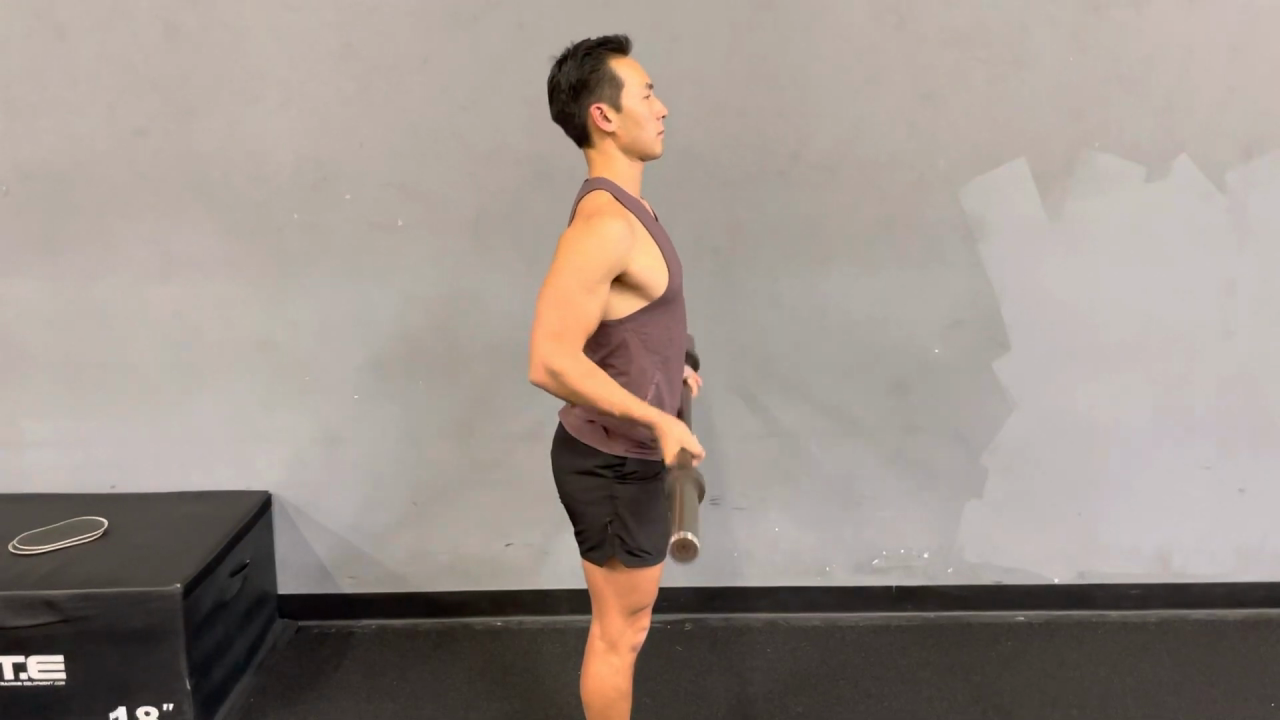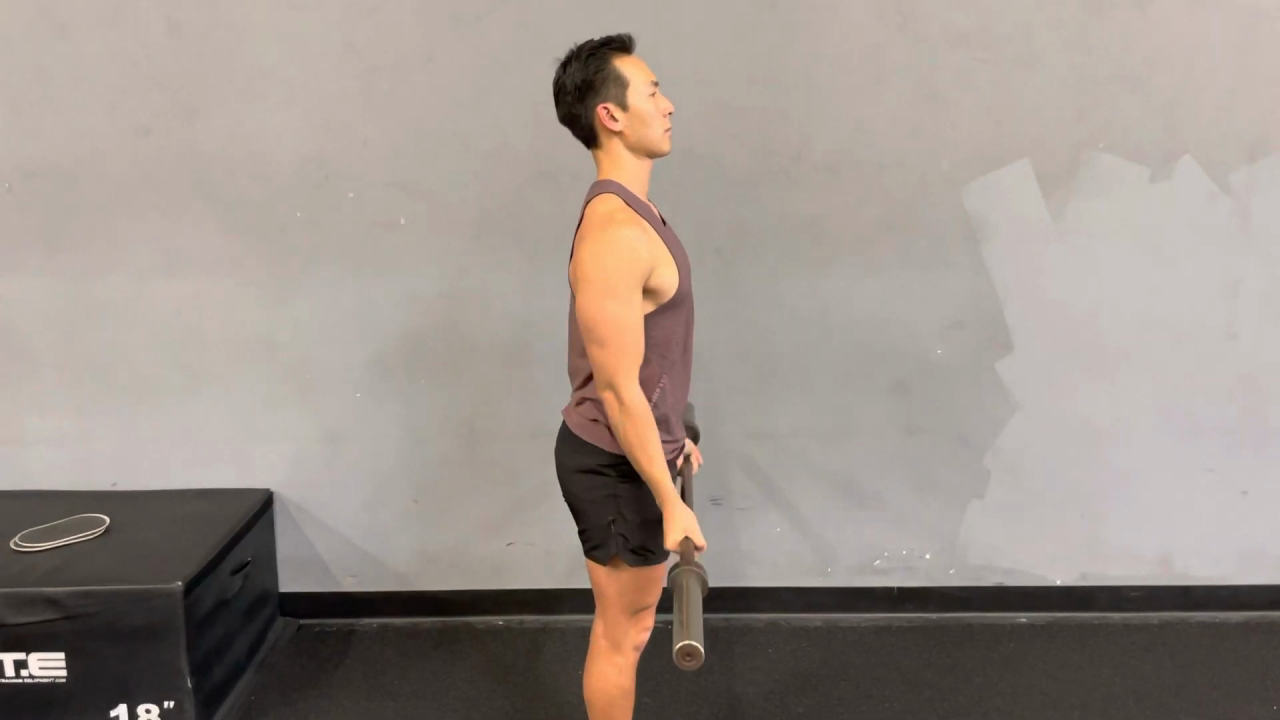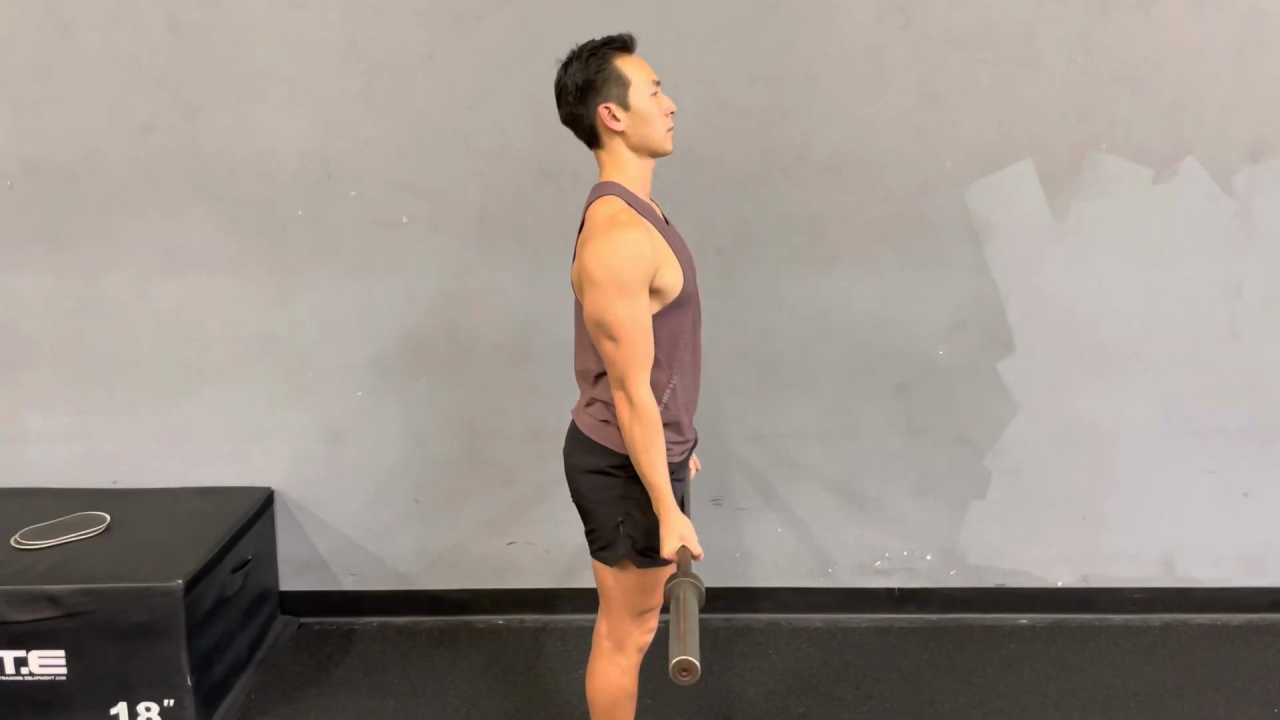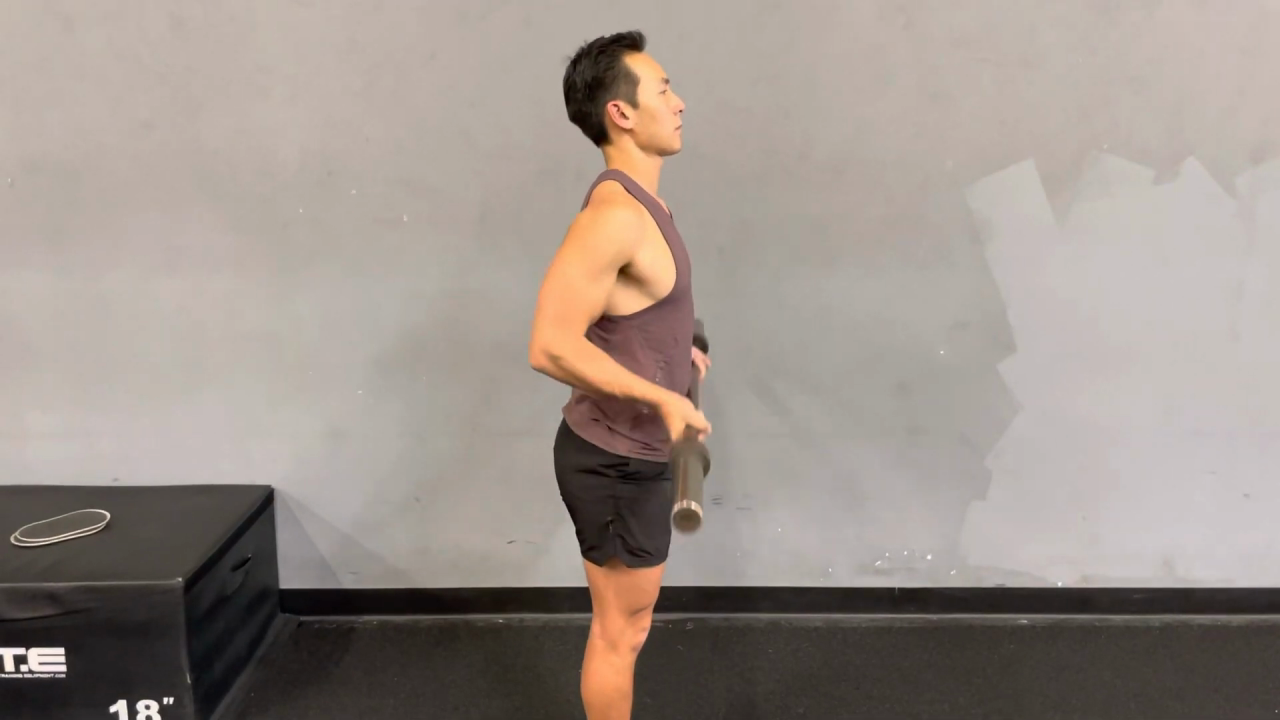
dt=0.5s
person 1, frame 1
left shoulder: (624, 208)
right shoulder: (604, 224)
right elbow: (550, 362)
left wrist: (669, 367)
right wrist: (659, 420)
left hip: (624, 454)
right hip: (614, 462)
left knee: (622, 625)
right knee: (620, 631)
person 1, frame 2
left shoulder: (631, 211)
right shoulder: (615, 233)
right elbow: (619, 388)
left wrist: (675, 438)
right wrist: (669, 503)
left hip: (633, 452)
right hip: (617, 464)
left knee: (623, 624)
right knee: (624, 632)
person 1, frame 3
left shoulder: (633, 212)
right shoulder: (618, 236)
right elbow: (631, 390)
left wrist: (677, 452)
right wrist: (668, 510)
left hip: (639, 454)
right hip: (625, 465)
left knee: (628, 627)
right knee: (627, 633)
person 1, frame 4
left shoulder: (636, 203)
right shoulder: (615, 214)
right elbow: (551, 345)
left wrist: (677, 351)
right wrist: (663, 398)
left hip: (630, 452)
right hip: (616, 461)
left knee: (624, 624)
right knee: (621, 630)
